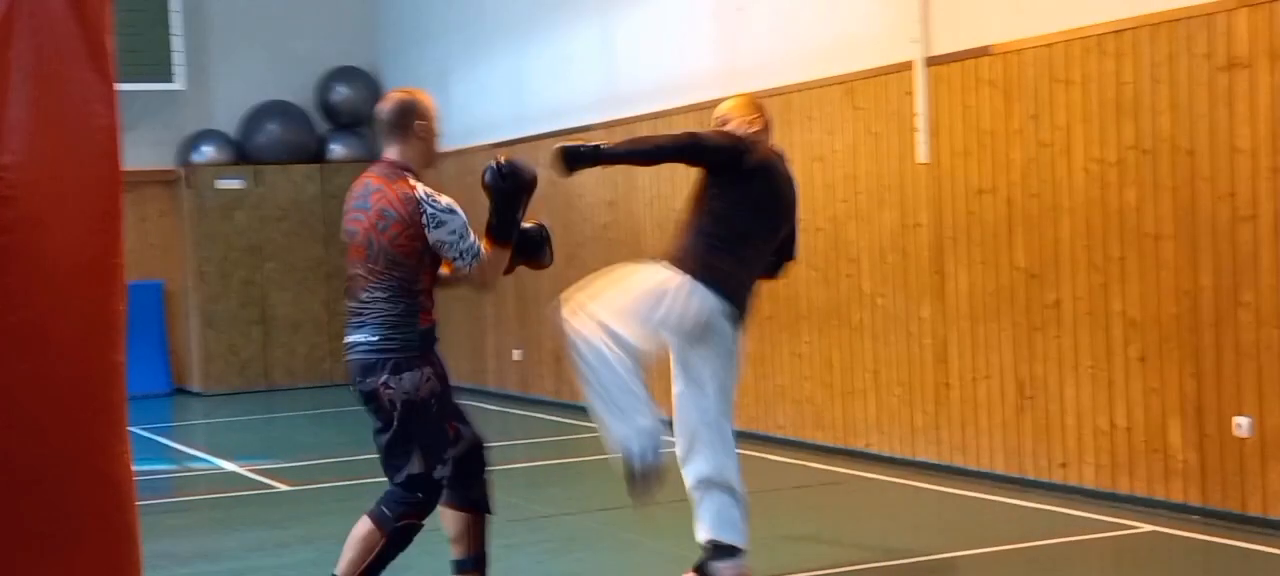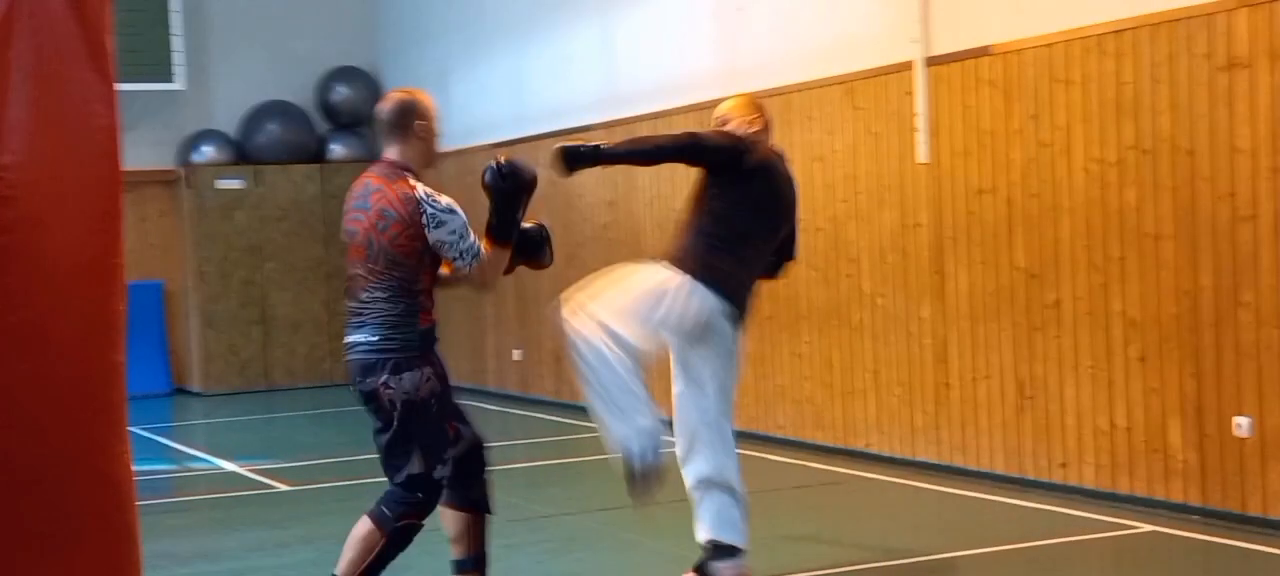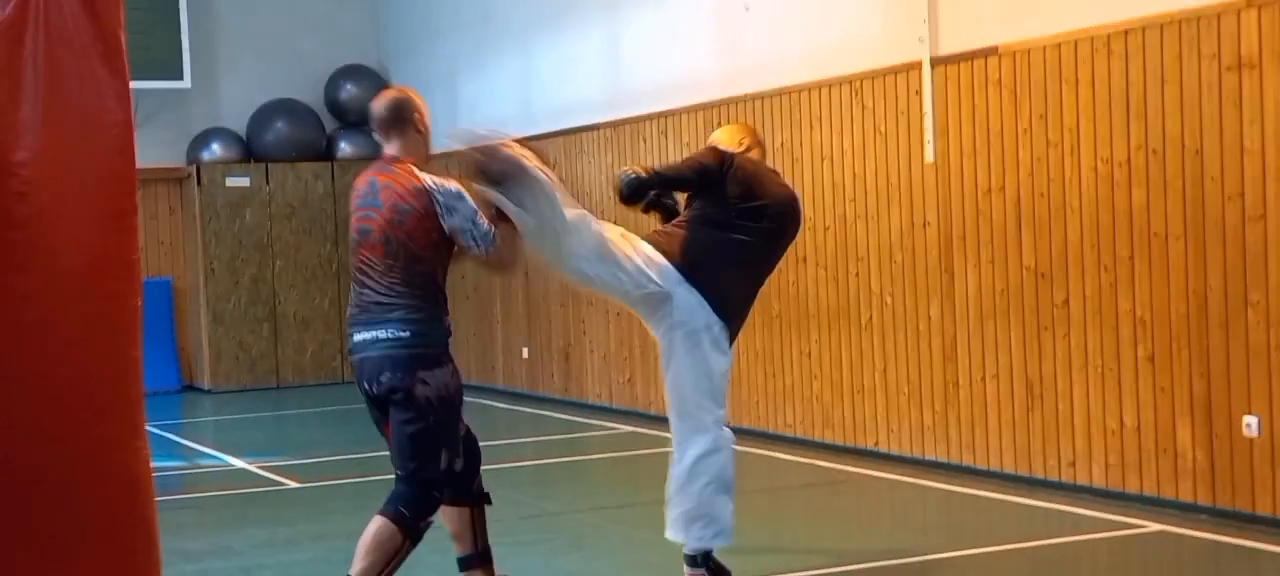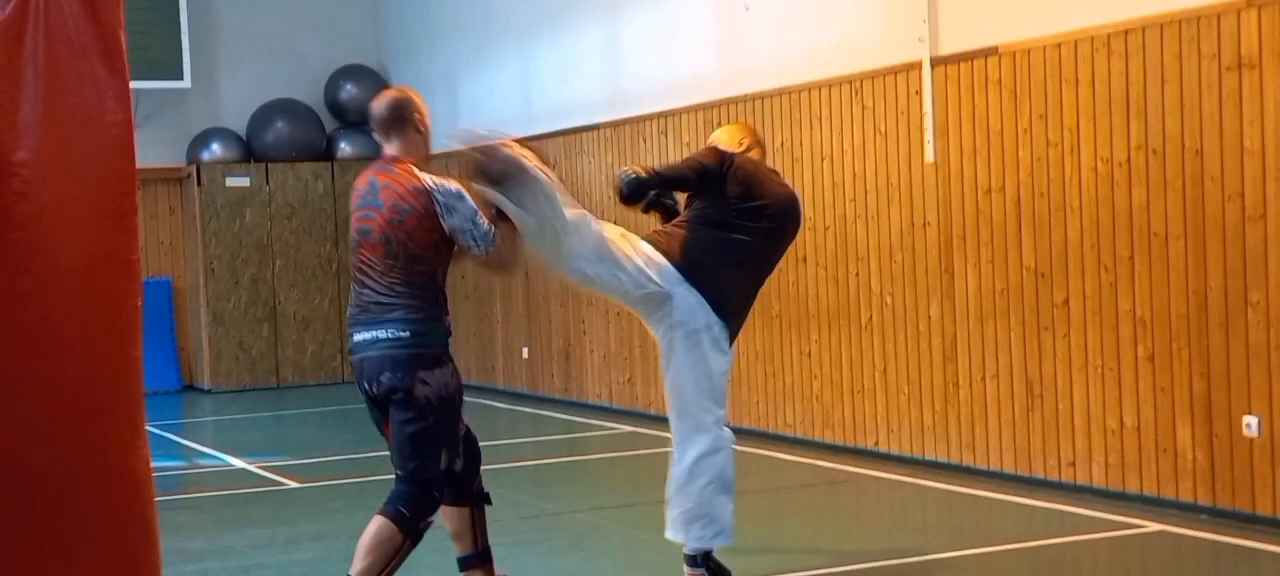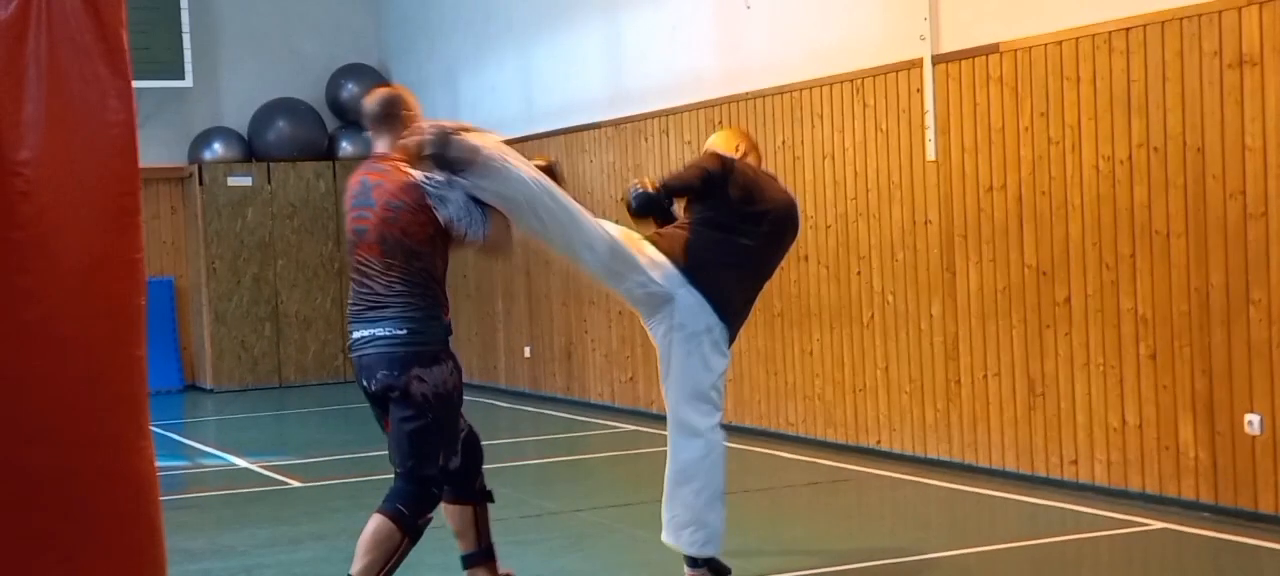
dt=1s
person 1, frame 1
left shoulder: (364, 190)
right shoulder: (427, 204)
right elbow: (483, 275)
left wrist: (506, 250)
right wrist: (507, 213)
left hip: (373, 350)
right hip: (399, 360)
left knee: (464, 455)
right knee: (413, 490)
person 1, frame 2
left shoulder: (362, 190)
right shoulder: (428, 204)
right elbow: (483, 275)
left wrist: (502, 252)
right wrist: (507, 213)
left hip: (368, 351)
right hip: (401, 359)
left knee: (461, 456)
right knee: (414, 490)
person 1, frame 3
left shoulder: (364, 187)
right shoulder: (437, 193)
right elbow: (498, 255)
left wrist: (471, 230)
left hip: (369, 349)
right hip: (412, 353)
left knee: (458, 457)
right knee: (418, 489)
person 1, frame 4
left shoulder: (364, 186)
right shoulder: (437, 192)
right elbow: (501, 255)
left wrist: (480, 209)
left hip: (368, 349)
right hip: (414, 351)
left knee: (459, 456)
right knee: (419, 488)
person 1, frame 5
left shoulder: (357, 184)
right shoulder: (429, 185)
right elbow: (496, 239)
left wrist: (469, 195)
left hip: (368, 347)
right hip: (414, 348)
left knee: (460, 453)
right knee: (417, 486)
person 2, frame 1
left shoulder: (741, 154)
right shoulder: (780, 183)
left elbow: (670, 148)
right elbow: (773, 261)
left wrist: (592, 153)
left hip: (692, 289)
right hip: (723, 309)
left knee: (589, 315)
right knee: (706, 430)
left ankle: (639, 445)
person 2, frame 2
left shoulder: (738, 153)
right shoulder: (782, 184)
left elbow: (670, 147)
right elbow: (775, 261)
left wrist: (591, 153)
left hip: (689, 286)
right hip: (725, 309)
left knee: (588, 312)
right knee: (706, 427)
left ankle: (640, 445)
person 2, frame 3
left shoulder: (724, 165)
right shoulder: (788, 205)
left elbow: (640, 182)
left wrist: (637, 179)
left hip: (663, 270)
right hip: (709, 316)
left knee: (571, 235)
right knee: (702, 428)
person 2, frame 4
left shoulder: (725, 166)
right shoulder: (787, 206)
left elbow: (659, 180)
left wrist: (641, 179)
left hip: (661, 268)
right hip: (708, 315)
right knee: (703, 428)
person 2, frame 5
left shoulder: (724, 170)
right shoulder: (785, 209)
left elbow: (677, 185)
left wrist: (652, 195)
left hip: (661, 270)
right hip: (705, 316)
left knee: (567, 220)
right knee: (697, 427)
left ankle: (468, 152)
